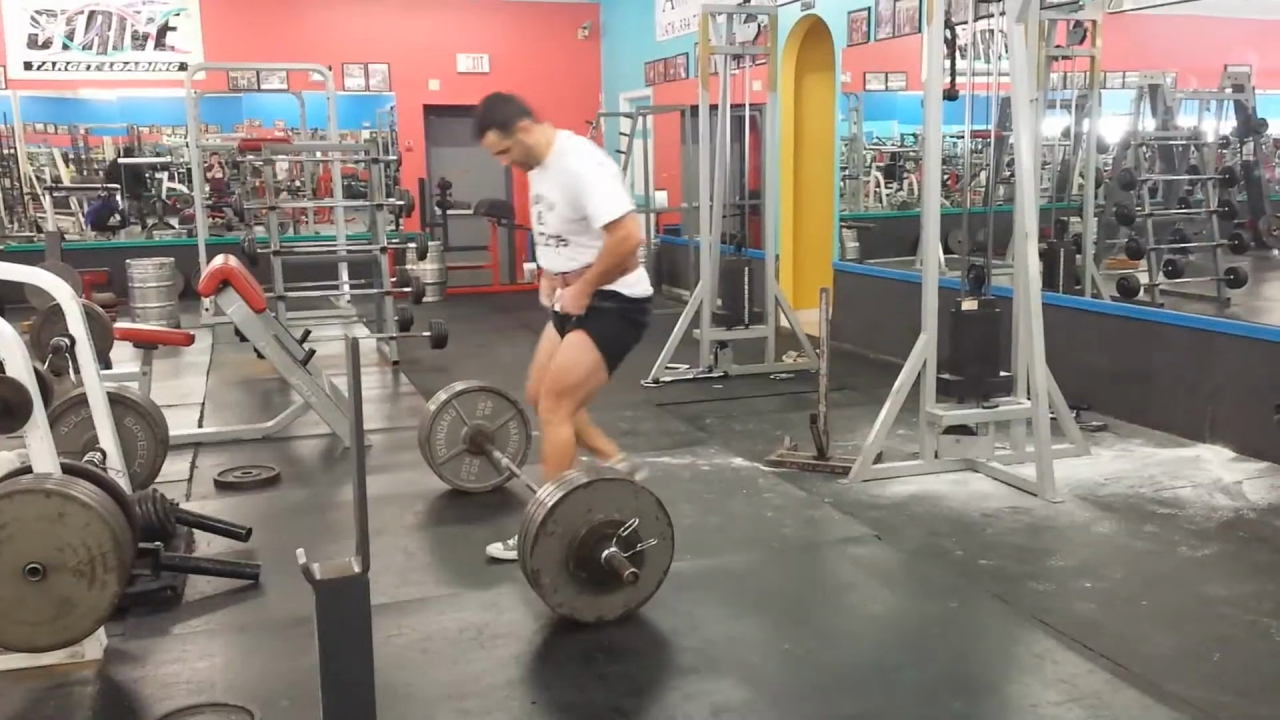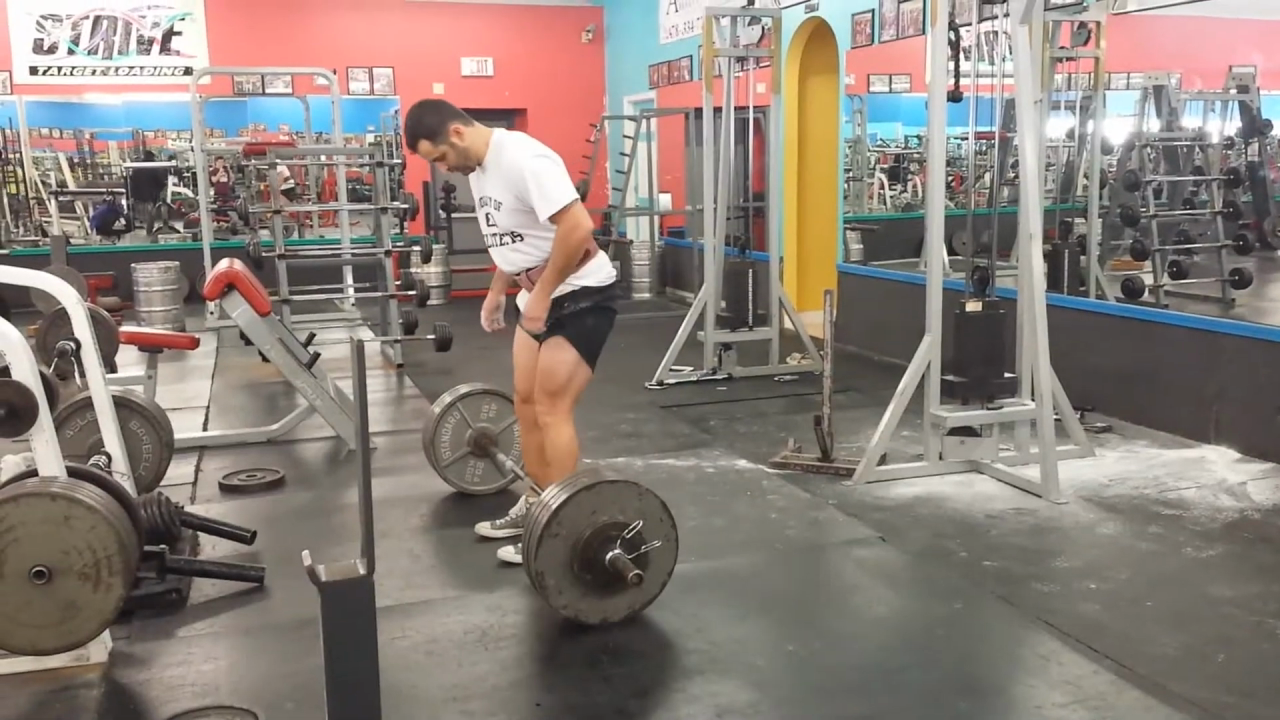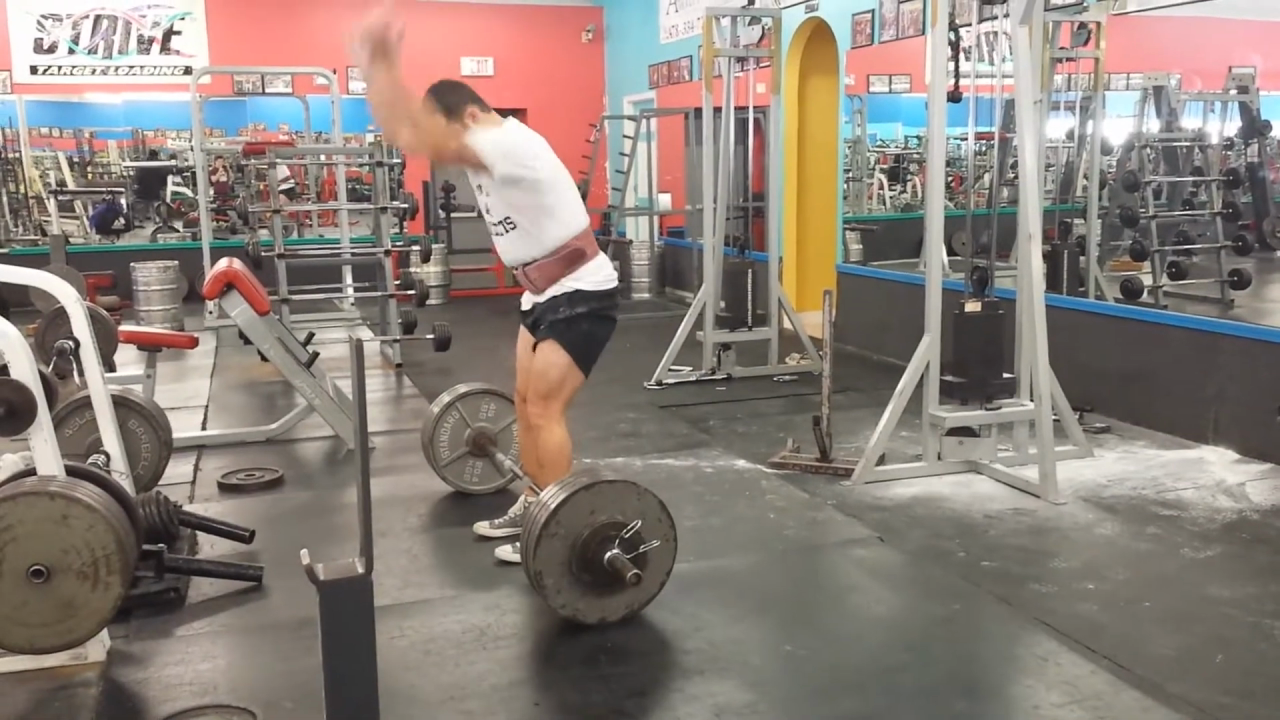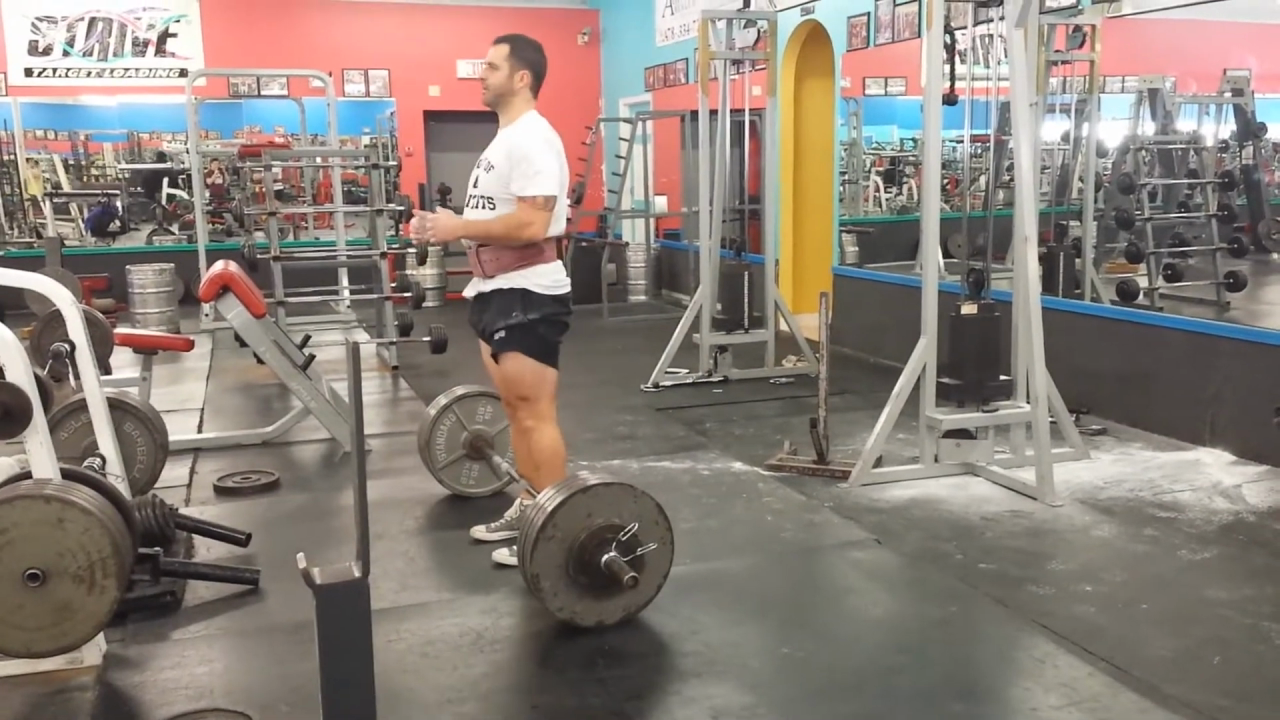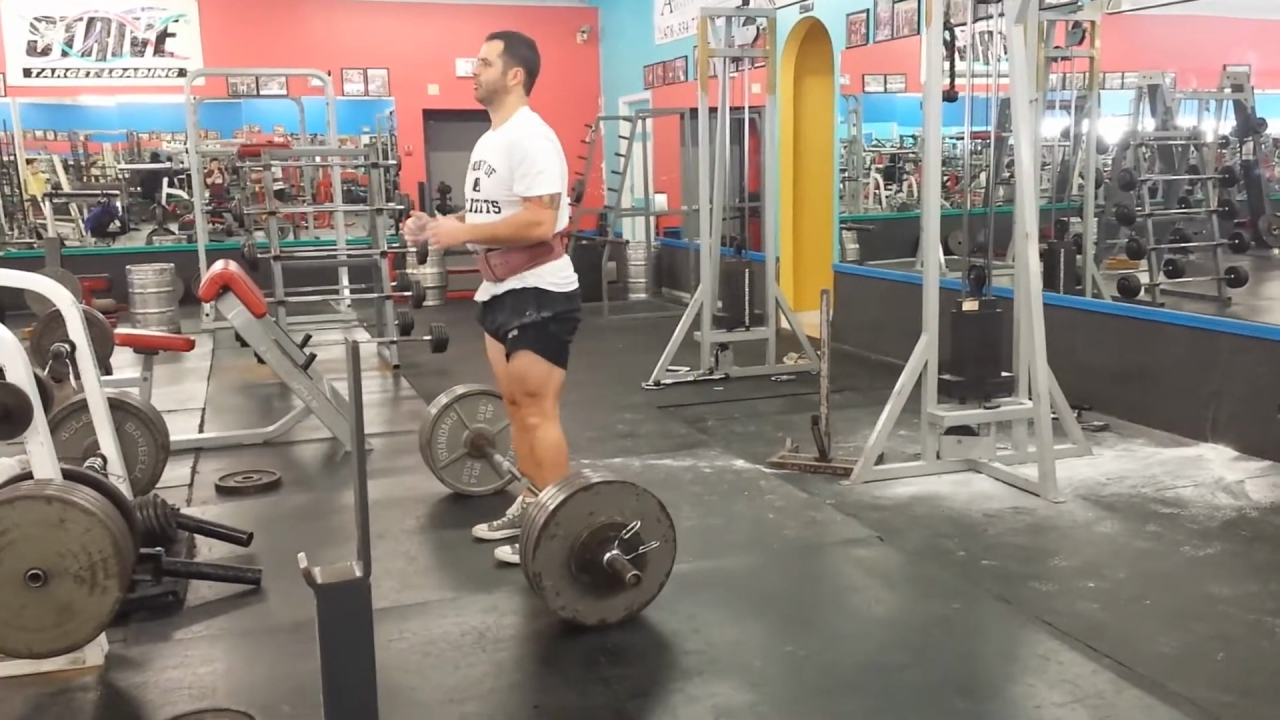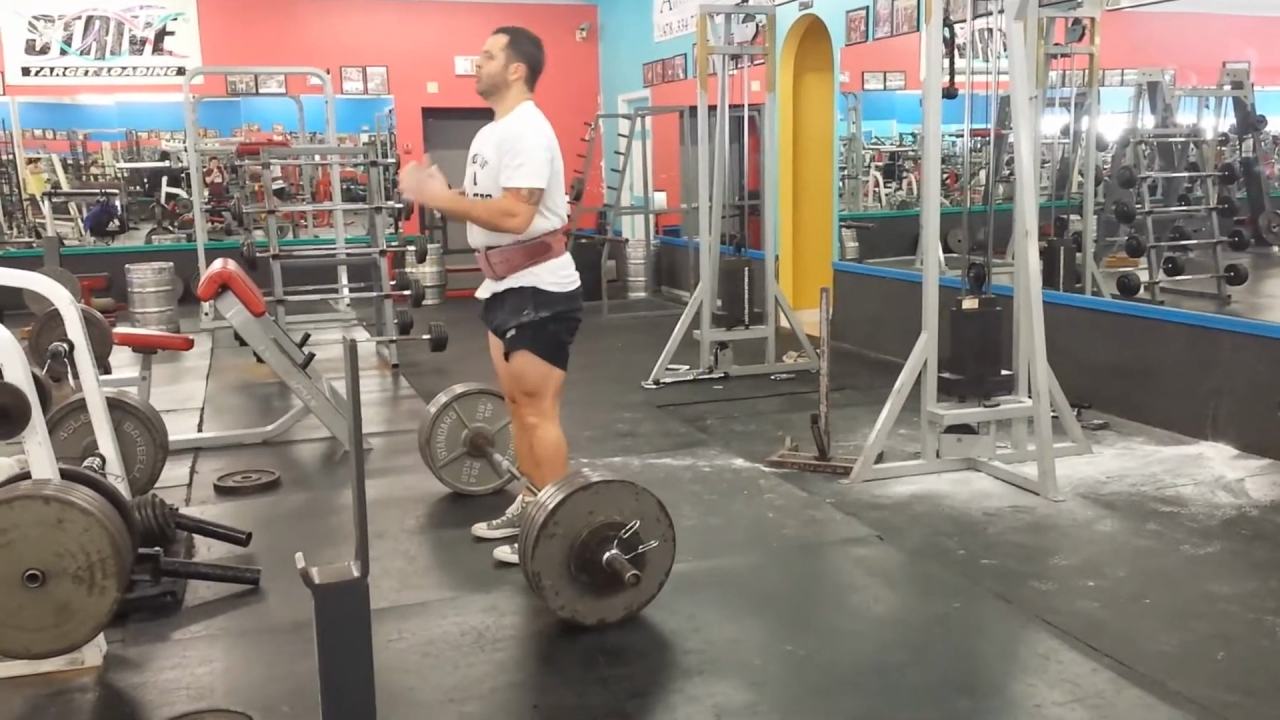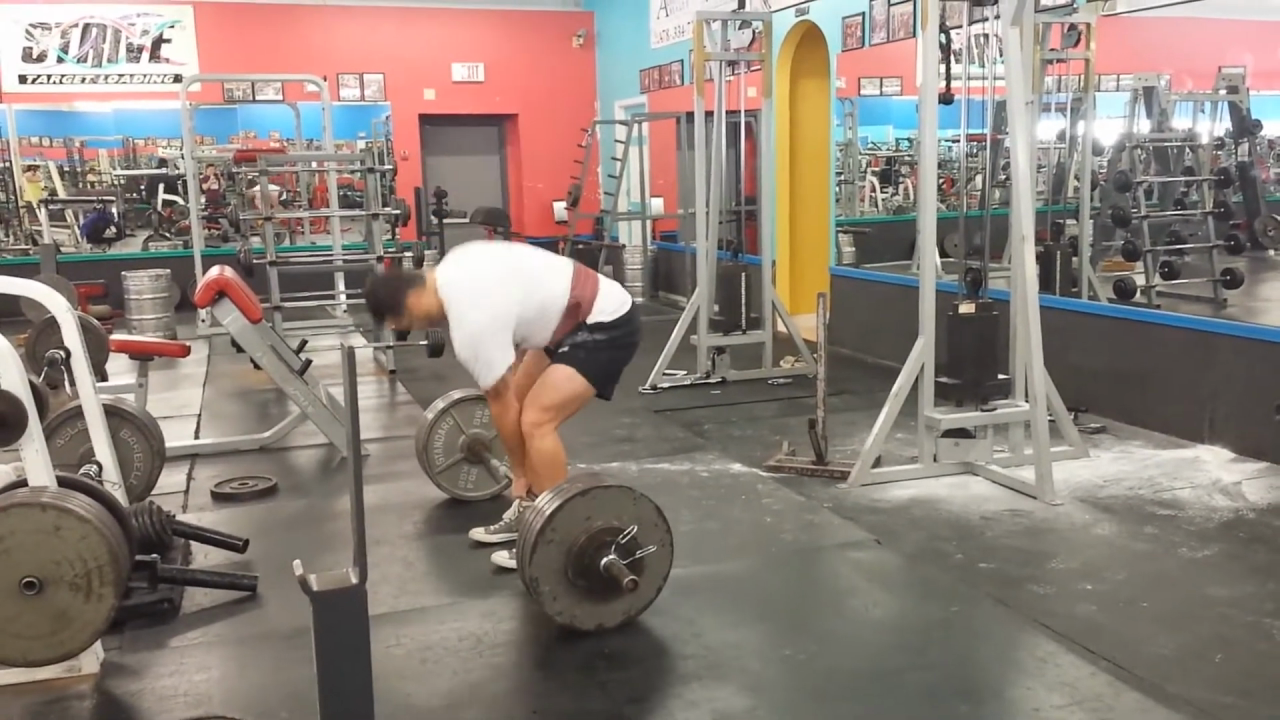
dt=0.7s
person 1, frame 1
left shoulder: (581, 165)
right shoulder: (540, 166)
left elbow: (628, 236)
left wrist: (582, 289)
right wrist: (549, 275)
left hip: (613, 302)
right hip: (577, 300)
left knee: (554, 404)
right knee: (539, 395)
right ankle: (619, 465)
person 1, frame 2
left shoulder: (522, 159)
right shoulder: (478, 169)
left elbow: (577, 226)
left wrist: (542, 295)
right wrist: (496, 292)
left hip: (580, 293)
right hip: (540, 294)
left knee: (551, 409)
right knee: (526, 403)
right ankle: (536, 505)
person 1, frame 3
left shoulder: (508, 143)
right shoulder: (485, 150)
left elbow: (434, 143)
right elbow: (409, 133)
left wrist: (385, 63)
right wrist: (379, 64)
left hip: (582, 293)
right hip: (545, 294)
left knee: (543, 410)
right knee: (526, 403)
right ankle: (532, 503)
person 1, frame 4
left shoulder: (533, 139)
right shoulder: (507, 138)
left elbow: (532, 223)
left wrist: (459, 227)
right wrist: (449, 223)
left hip: (528, 295)
right hip: (497, 292)
left knee: (535, 415)
right knee: (516, 410)
right ankle: (529, 508)
person 1, frame 5
left shoulder: (530, 137)
right shoulder: (491, 140)
left elbow: (539, 222)
left wrist: (462, 233)
right wrist: (442, 224)
left hip: (538, 294)
right hip: (502, 292)
left knee: (537, 413)
right knee: (517, 407)
right ankle: (531, 506)
person 1, frame 6
left shoulder: (526, 131)
right shoulder: (495, 131)
left elbow: (515, 215)
left wrist: (442, 200)
right wrist: (438, 190)
left hip: (539, 292)
right hip: (508, 288)
left knee: (538, 413)
right knee: (518, 407)
right ankle: (531, 507)
person 1, frame 7
left shoulder: (472, 320)
right shoulder: (453, 267)
left elbow: (501, 405)
left wrist: (520, 473)
left hip: (606, 323)
right hip: (581, 314)
left knee: (537, 420)
right knee: (520, 403)
right ankle: (527, 511)
